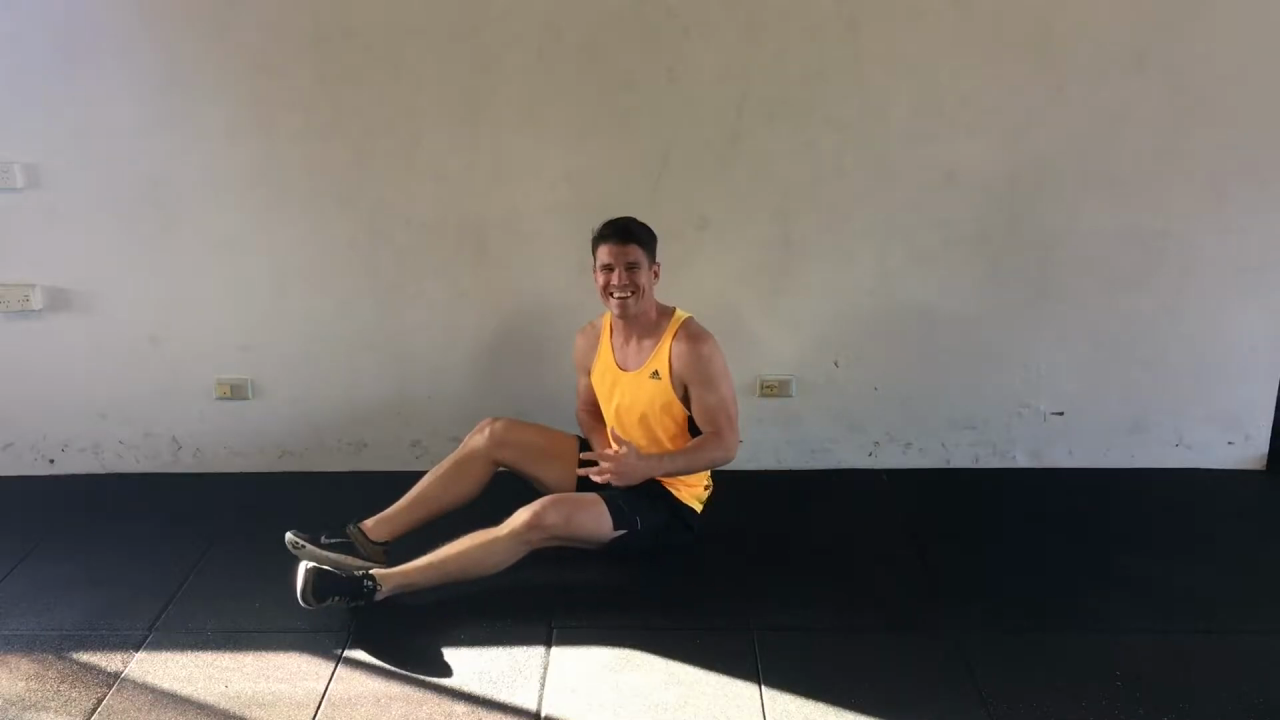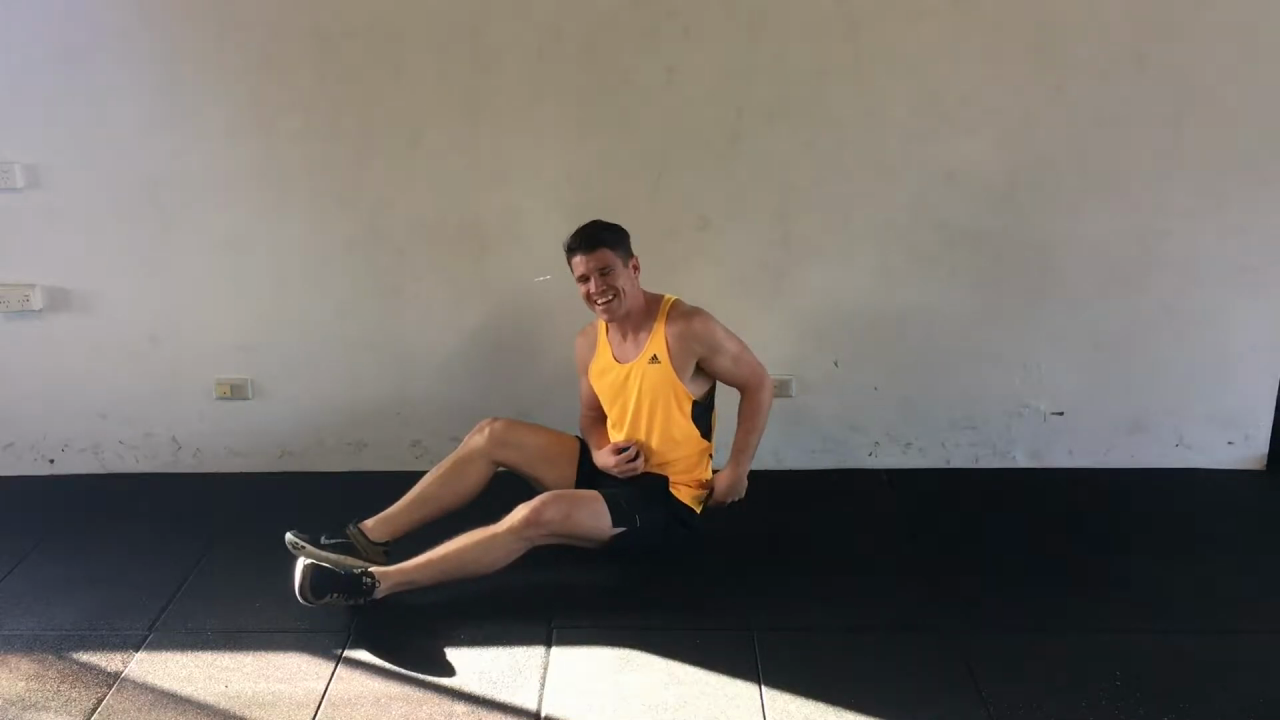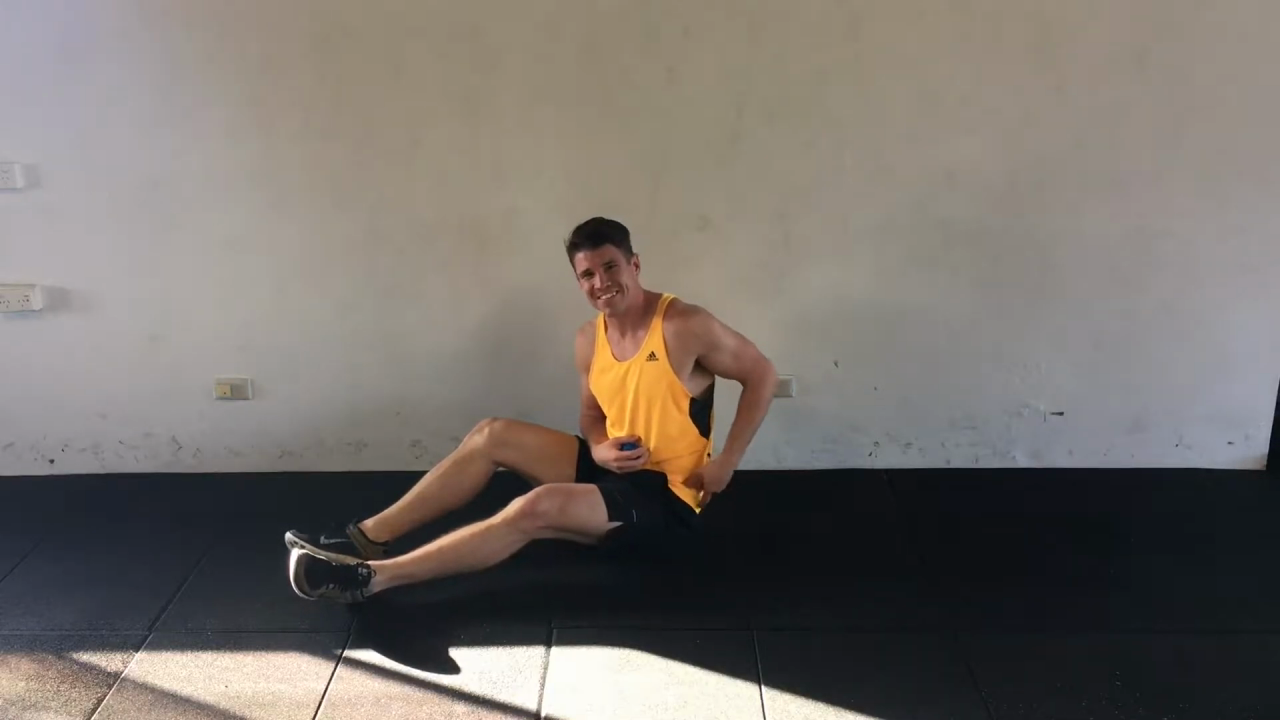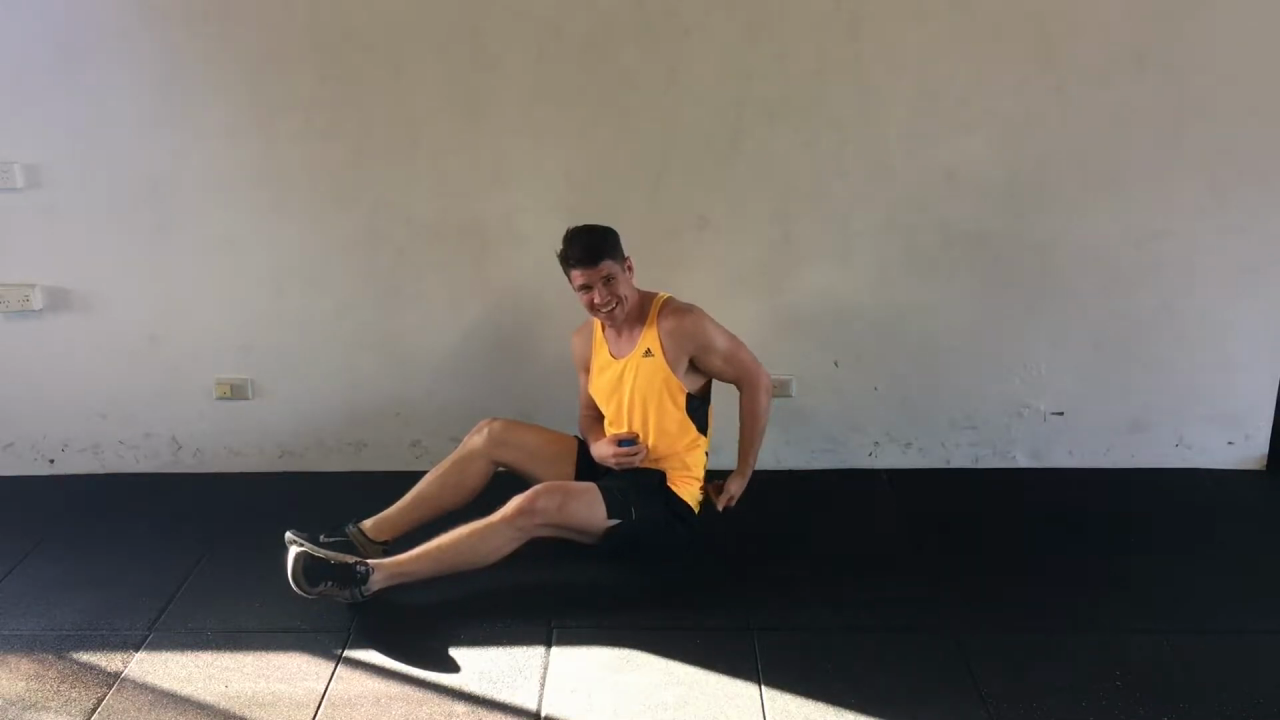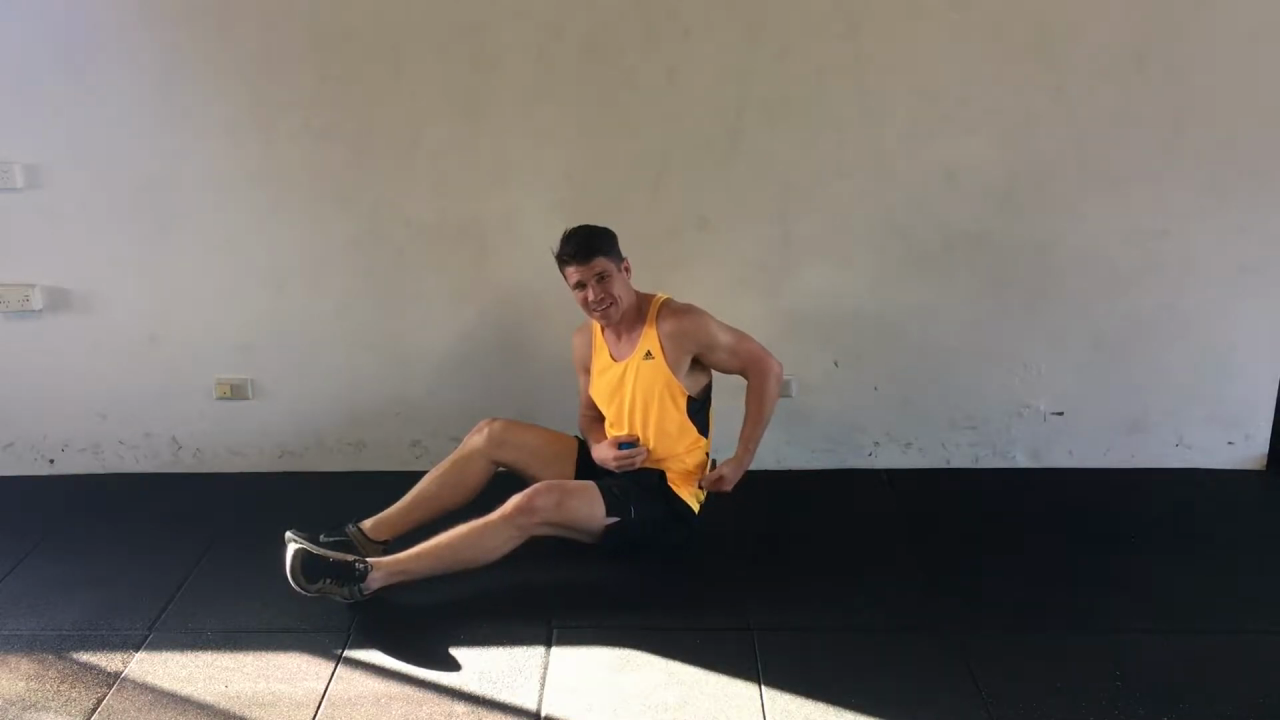
dt=1s
person 1, frame 1
left shoulder: (691, 346)
right shoulder: (590, 339)
left elbow: (724, 443)
left wrist: (645, 466)
right wrist: (603, 451)
left hip: (666, 498)
right hip: (616, 470)
left knee: (540, 519)
right knee: (493, 435)
left ankle: (375, 584)
right ankle: (370, 538)
person 1, frame 2
left shoulder: (688, 328)
right shoulder: (589, 342)
left elbow: (758, 384)
left wrist: (736, 469)
right wrist: (599, 452)
left hip: (668, 498)
right hip: (616, 469)
left knee: (541, 515)
right knee: (493, 435)
left ankle: (376, 581)
right ankle: (369, 536)
person 1, frame 3
left shoulder: (685, 326)
right shoulder: (589, 339)
left elbow: (762, 377)
left wrist: (726, 461)
right wrist: (600, 450)
left hip: (666, 496)
right hip: (615, 468)
left knee: (538, 508)
right knee: (493, 436)
left ankle: (372, 577)
right ankle: (368, 536)
person 1, frame 4
left shoulder: (681, 324)
right shoulder: (586, 340)
left elbow: (755, 381)
left wrist: (740, 477)
right wrist: (599, 447)
left hip: (665, 498)
right hip: (614, 469)
left knee: (537, 507)
right knee: (492, 436)
left ankle: (371, 576)
right ankle: (368, 536)
person 1, frame 5
left shoulder: (681, 326)
right shoulder: (586, 341)
left elbow: (766, 368)
left wrist: (741, 461)
right wrist: (599, 449)
left hip: (665, 497)
right hip: (616, 469)
left knee: (535, 505)
right knee: (492, 436)
left ankle: (369, 575)
right ankle: (366, 536)
